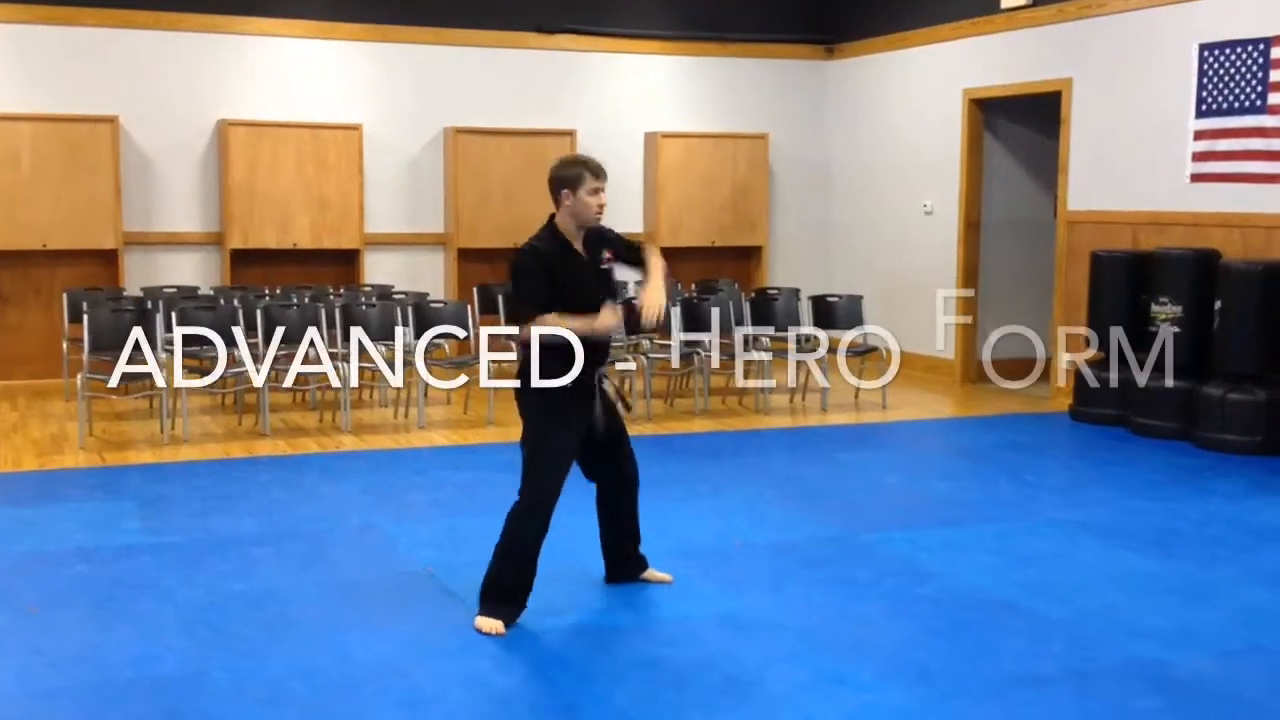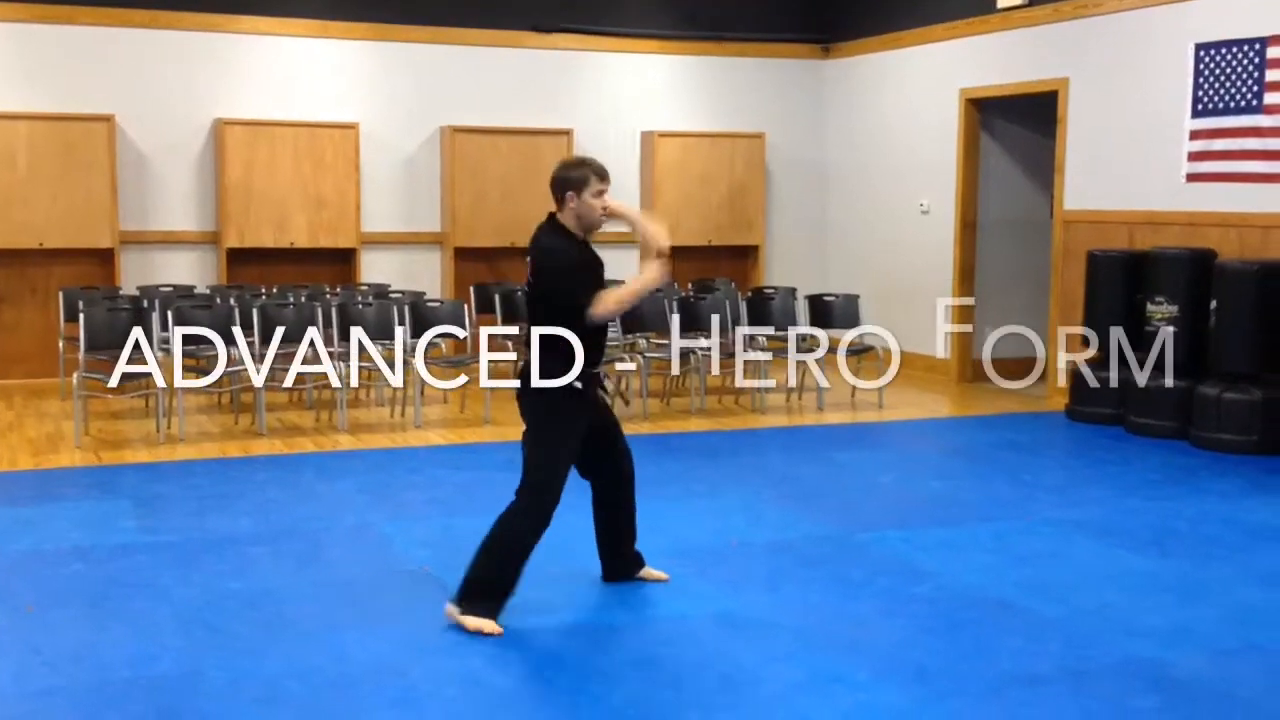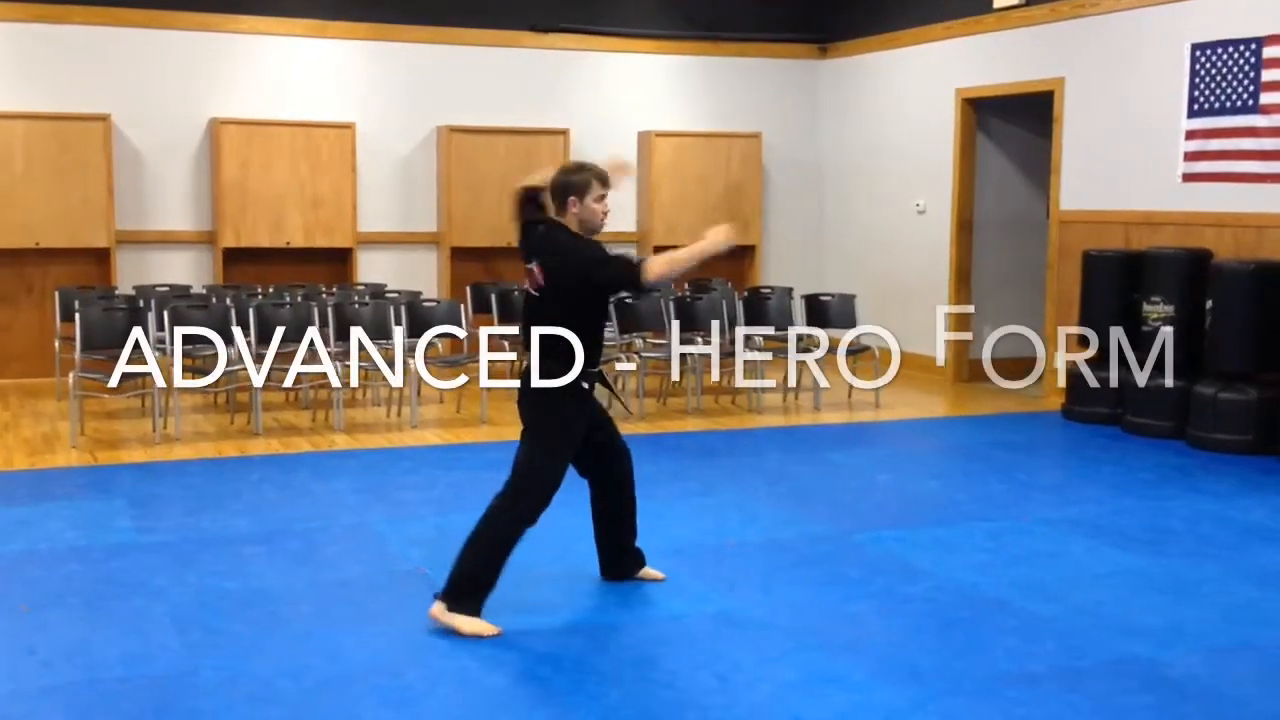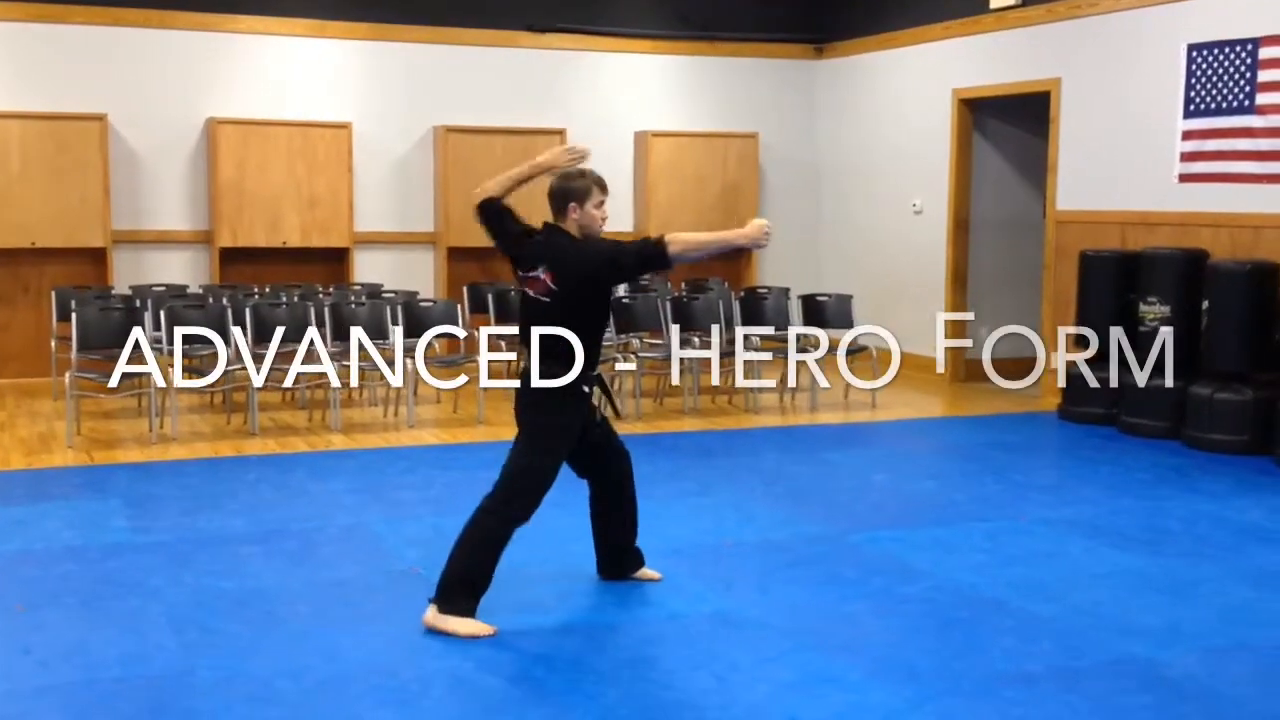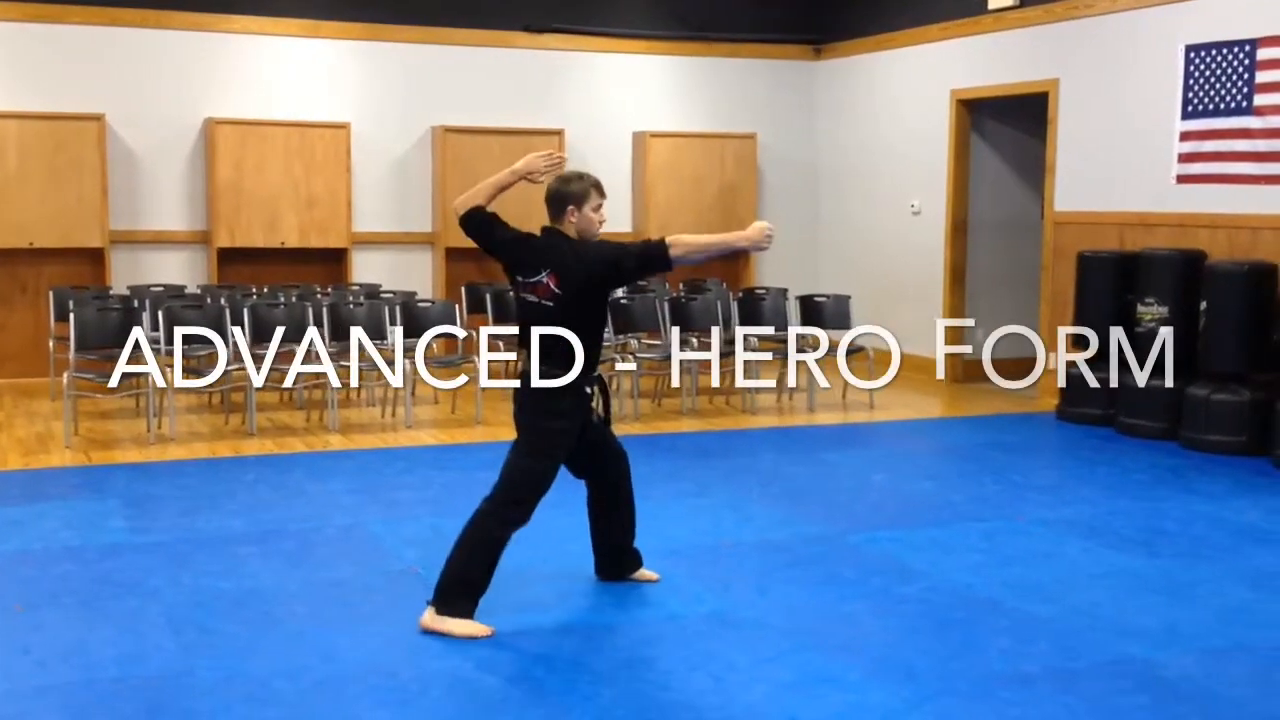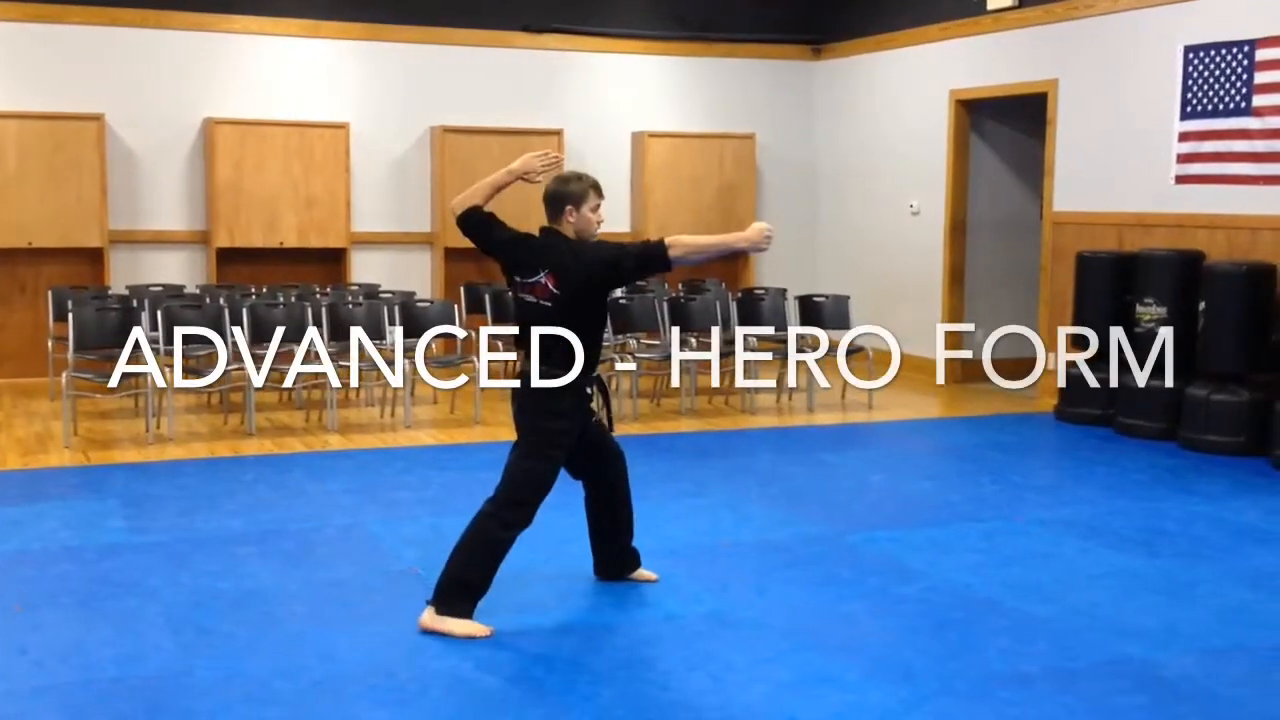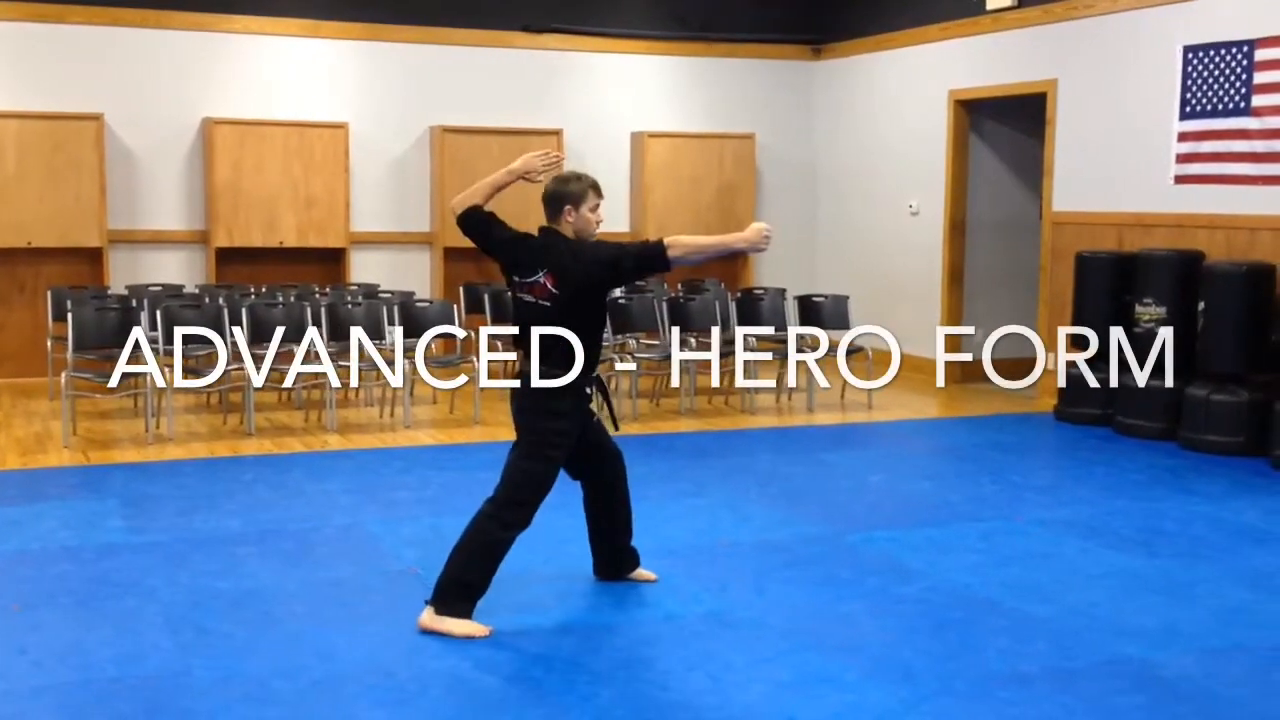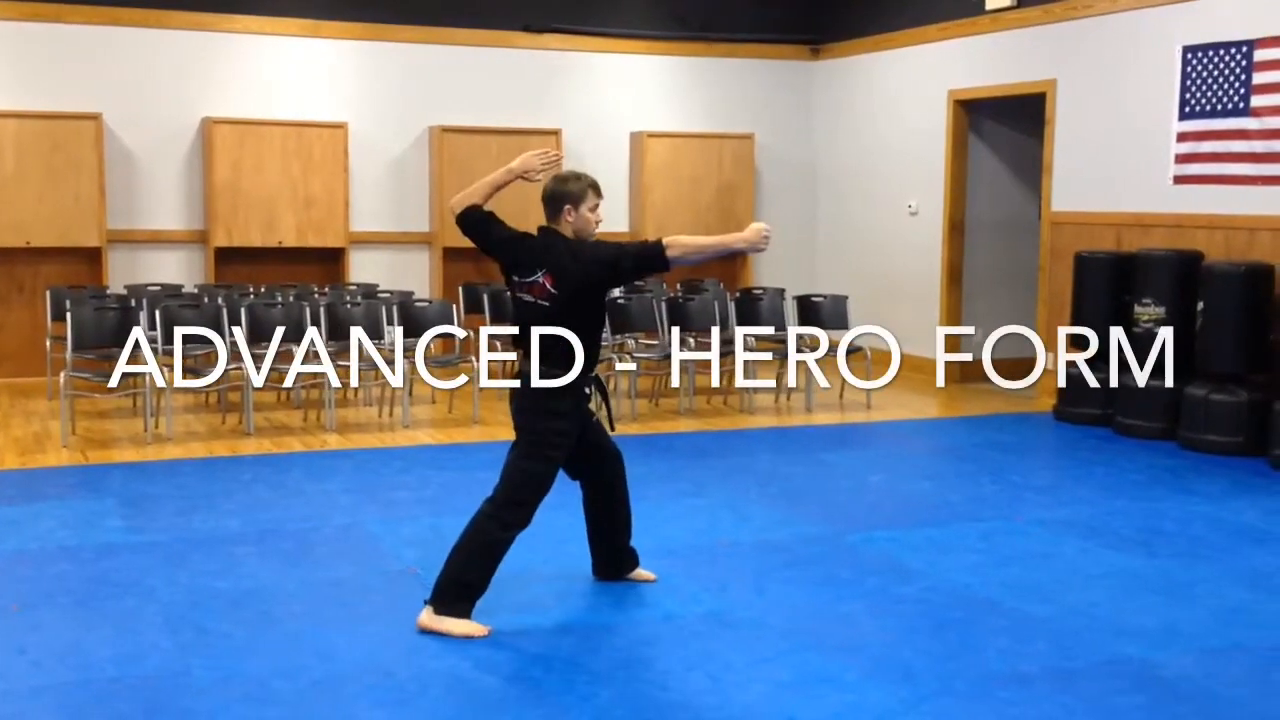
dt=0.1s
person 1, frame 1
left shoulder: (598, 239)
right shoulder: (538, 254)
left elbow: (650, 255)
right elbow: (532, 326)
left wrist: (655, 297)
right wrist: (594, 327)
left hip: (582, 387)
right hip: (550, 391)
left knee: (620, 472)
right knee: (539, 495)
left ankle: (626, 564)
right ankle: (496, 604)
person 1, frame 2
left shoulder: (569, 229)
right shoulder: (558, 250)
left elbow: (603, 208)
right elbow: (599, 308)
left wrist: (645, 227)
right wrist: (649, 277)
left hip: (578, 384)
right hip: (553, 390)
left knee: (616, 468)
right knee: (537, 497)
left ankle: (622, 563)
right ankle: (474, 601)
person 1, frame 3
left shoulder: (542, 231)
right shoulder: (577, 256)
left elbow: (534, 190)
right elbow: (646, 273)
left wrist: (596, 175)
right wrist: (709, 245)
left hip: (565, 387)
right hip: (558, 392)
left knee: (613, 465)
right knee: (525, 497)
left ankle: (621, 563)
right ankle: (455, 602)
person 1, frame 4
left shoulder: (529, 244)
right shoulder: (588, 258)
left elbow: (485, 199)
right elbow: (668, 251)
left wrist: (538, 166)
right wrist: (741, 237)
left hip: (558, 389)
right hip: (553, 395)
left knee: (612, 466)
right knee: (513, 496)
left ankle: (619, 562)
right ankle: (447, 605)
person 1, frame 5
left shoulder: (522, 249)
right shoulder: (590, 260)
left elbow: (466, 209)
right elbow: (672, 250)
left wrist: (518, 172)
right wrist: (742, 239)
left hip: (554, 390)
right hip: (555, 397)
left knee: (610, 466)
right knee: (511, 500)
left ankle: (618, 562)
right ankle: (446, 607)
person 1, frame 6
left shoulder: (520, 250)
right shoulder: (589, 261)
left elbow: (463, 209)
right elbow: (671, 251)
left wrist: (514, 171)
right wrist: (741, 241)
left hip: (552, 391)
right hip: (554, 398)
left knee: (607, 466)
right knee: (512, 502)
left ankle: (616, 562)
right ankle: (445, 606)
person 1, frame 7
left shoulder: (519, 250)
right shoulder: (588, 261)
left elbow: (463, 209)
right elbow: (670, 250)
left wrist: (514, 171)
right wrist: (741, 241)
left hip: (552, 391)
right hip: (554, 397)
left knee: (605, 467)
right knee: (513, 502)
left ankle: (616, 562)
right ankle: (444, 607)
person 1, frame 8
left shoulder: (519, 250)
right shoulder: (588, 261)
left elbow: (462, 208)
right elbow: (668, 251)
left wrist: (513, 170)
right wrist: (740, 241)
left hip: (551, 390)
right hip: (552, 397)
left knee: (605, 467)
right knee: (512, 502)
left ankle: (614, 562)
right ankle: (443, 606)
